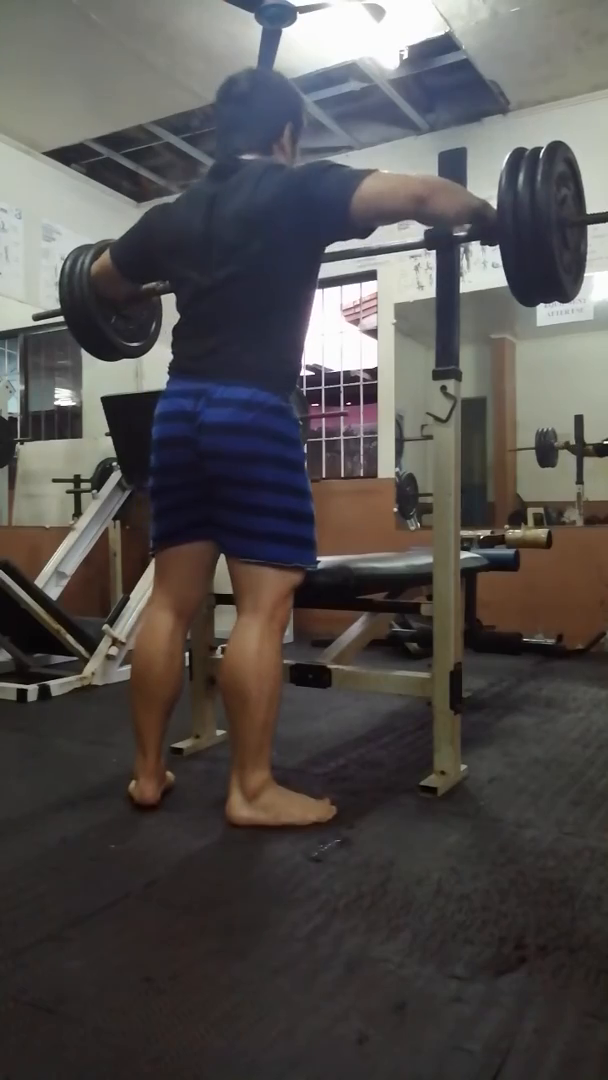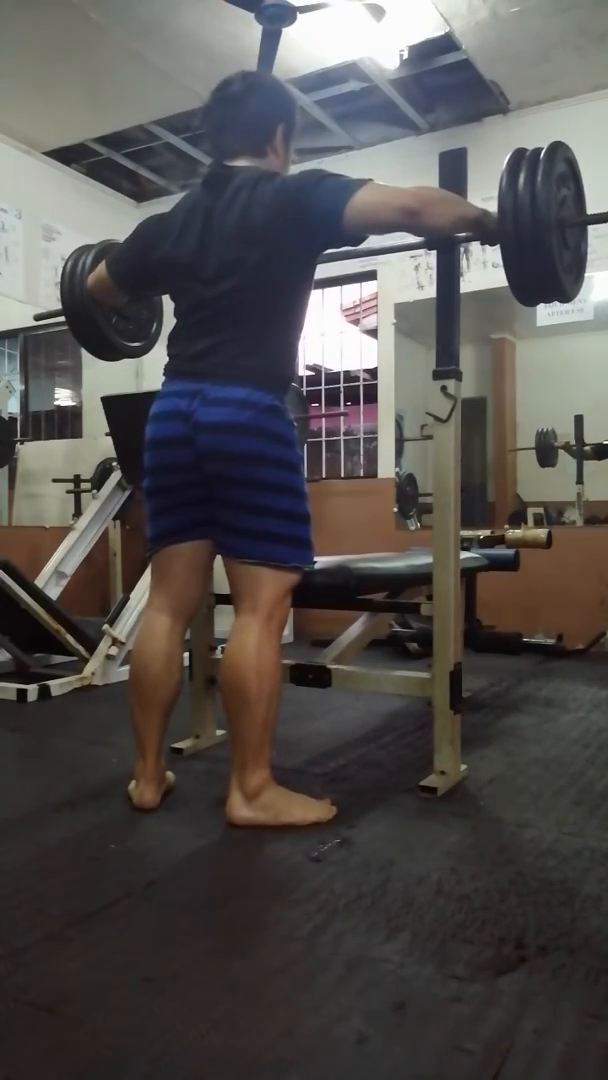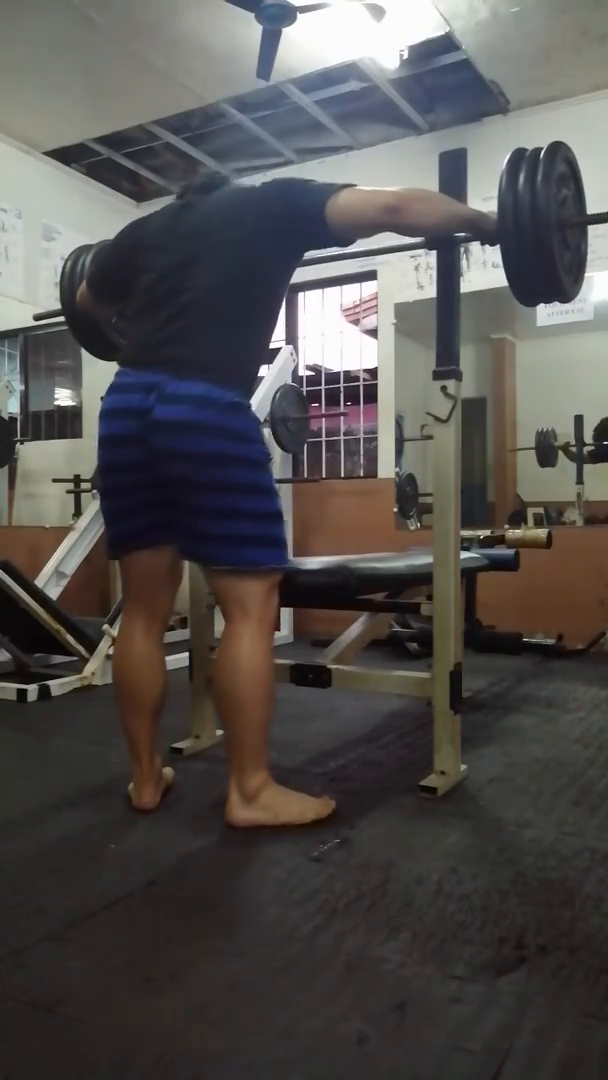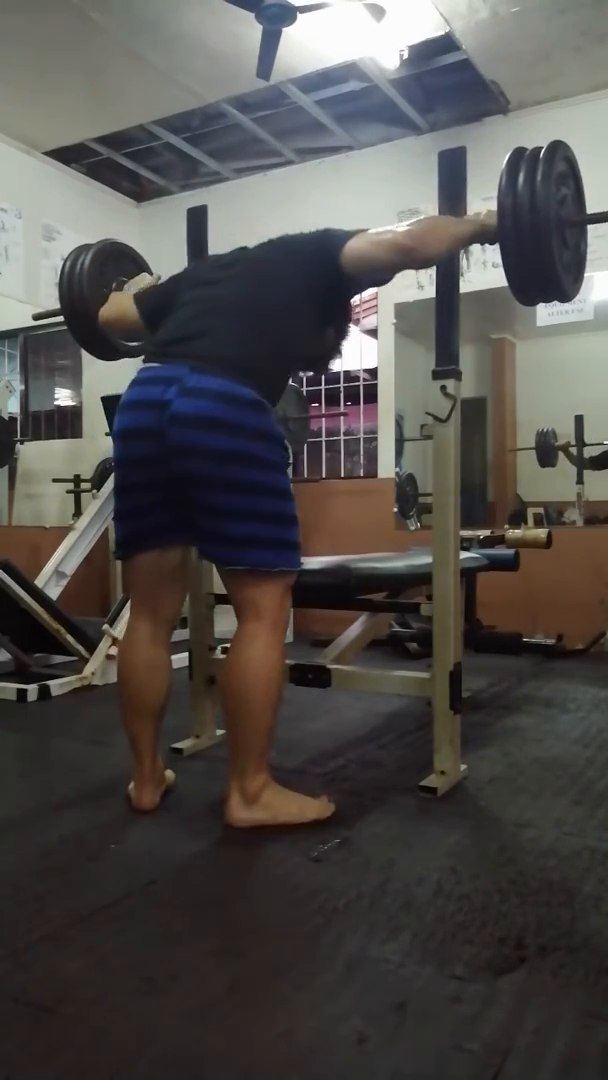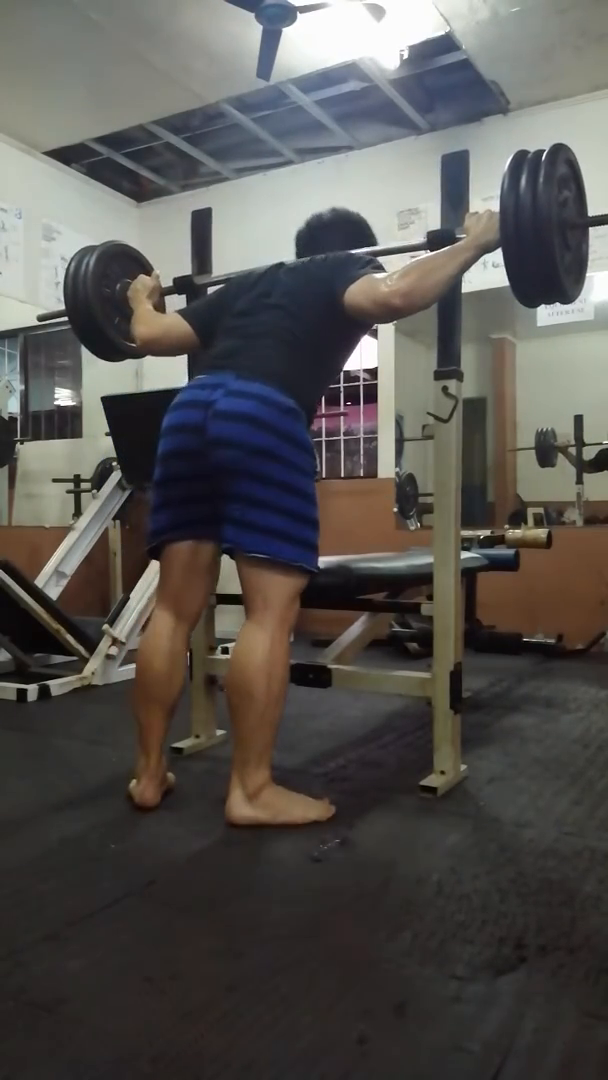
dt=1s
person 1, frame 1
left shoulder: (176, 214)
right shoulder: (299, 191)
left elbow: (102, 277)
right elbow: (415, 193)
right wrist: (486, 215)
left hip: (178, 407)
right hip: (252, 411)
left knee: (170, 600)
right knee: (264, 604)
left ankle: (148, 772)
right ankle: (252, 791)
person 1, frame 2
left shoulder: (173, 221)
right shoulder: (293, 199)
left elbow: (100, 287)
right elbow: (408, 206)
right wrist: (482, 221)
left hip: (173, 410)
right hip: (246, 414)
left knee: (169, 603)
right knee: (262, 605)
left ankle: (148, 774)
right ankle: (253, 791)
person 1, frame 3
left shoulder: (146, 227)
right shoulder: (274, 205)
left elbow: (89, 299)
right elbow: (392, 206)
right wrist: (481, 222)
left hip: (125, 406)
right hip: (207, 410)
left knee: (144, 611)
right knee: (250, 606)
left ankle: (146, 777)
right ankle: (251, 790)
person 1, frame 4
left shoulder: (210, 270)
right shoulder: (318, 257)
left elbow: (110, 316)
right elbow: (402, 244)
left wrist: (138, 289)
right wrist: (479, 226)
left hip: (142, 401)
right hip: (224, 410)
left knee: (151, 615)
right knee: (264, 609)
left ankle: (146, 778)
right ankle: (251, 793)
person 1, frame 5
left shoulder: (248, 284)
right shoulder: (349, 267)
left elbow: (150, 336)
right elbow: (391, 295)
left wrist: (141, 299)
right wrist: (475, 242)
left hip: (189, 411)
right hip: (264, 419)
left knee: (174, 607)
right knee: (270, 610)
left ankle: (149, 772)
right ankle: (251, 791)
